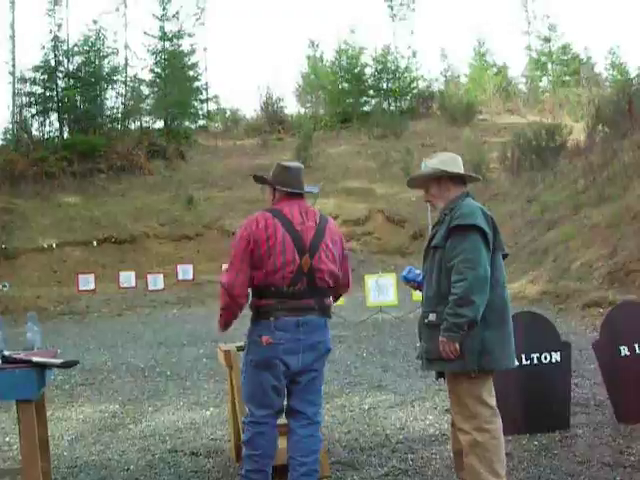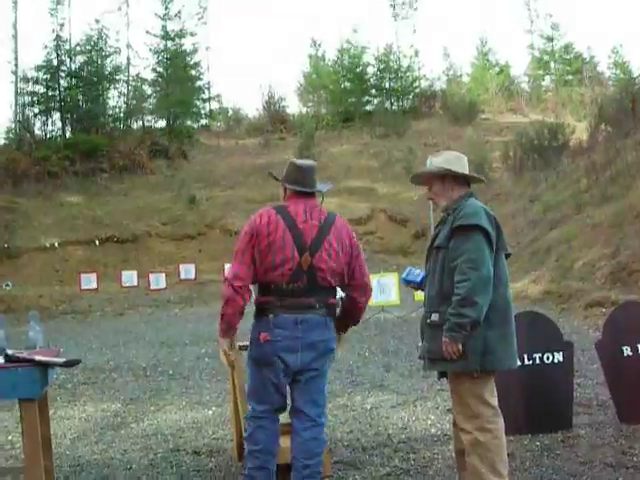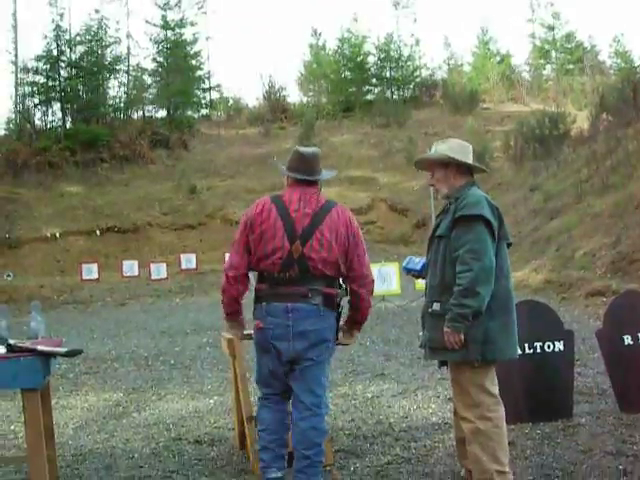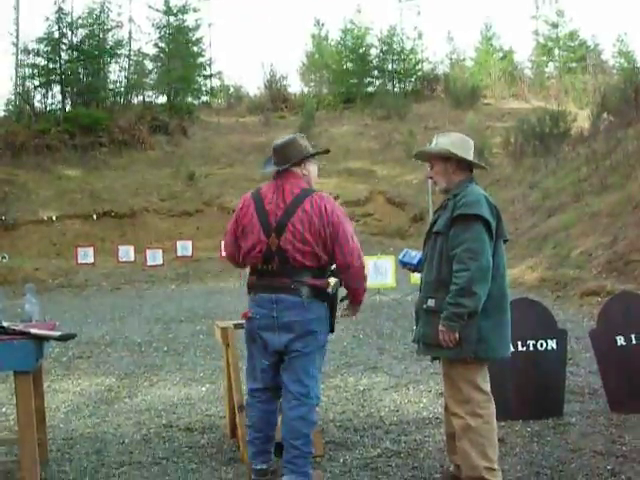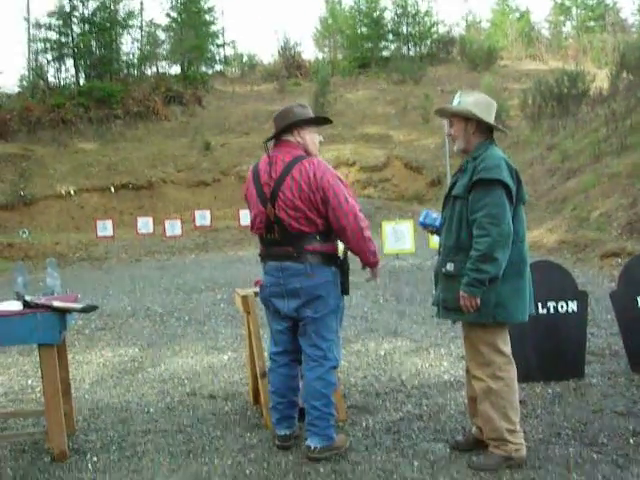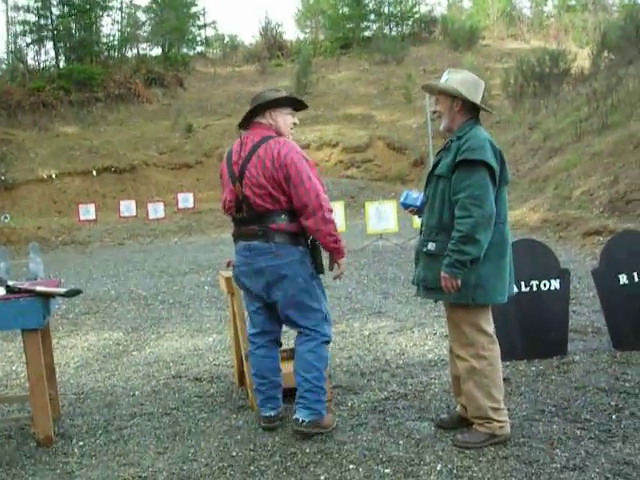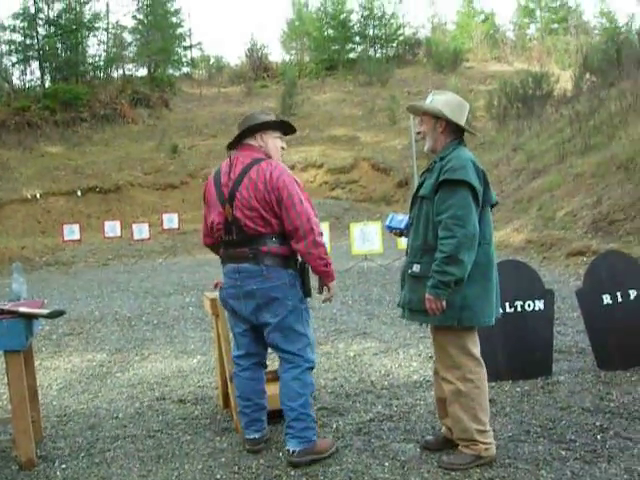
dt=0.3s
person 1, frame 1
left shoulder: (467, 216)
right shoulder: (457, 217)
left elbow: (472, 280)
left wrist: (453, 330)
right wrist: (426, 283)
left hip: (467, 340)
right hip: (462, 339)
left knee: (476, 418)
right knee: (464, 418)
person 1, frame 2
left shoulder: (470, 216)
right shoulder: (460, 217)
left elbow: (474, 281)
left wrist: (455, 330)
right wrist: (426, 283)
left hip: (470, 340)
right hip: (463, 338)
left knee: (478, 419)
right knee: (466, 417)
person 1, frame 3
left shoulder: (472, 205)
right shoulder: (461, 206)
left elbow: (476, 270)
left wrist: (457, 320)
right wrist: (428, 272)
left hip: (471, 330)
right hip: (464, 329)
left knee: (479, 409)
right knee: (466, 407)
person 1, frame 4
left shoulder: (470, 203)
right shoulder: (459, 201)
left elbow: (473, 268)
left wrist: (453, 318)
right wrist: (424, 264)
left hip: (464, 327)
right hip: (456, 324)
left knee: (470, 403)
right knee: (457, 401)
person 1, frame 5
left shoulder: (490, 165)
right shoulder: (478, 163)
left elbow: (493, 234)
left wrist: (473, 284)
right wrist: (443, 227)
left hip: (484, 290)
right hip: (474, 286)
left knee: (491, 366)
right knee: (478, 364)
left ankle: (506, 444)
right ankle: (484, 431)
person 1, frame 6
left shoulder: (474, 146)
right shoulder: (462, 143)
left elbow: (476, 215)
left wrist: (455, 265)
right wrist: (427, 208)
left hip: (466, 270)
right hip: (456, 266)
left knee: (475, 345)
right knee: (462, 343)
left ankle: (491, 421)
right ankle: (470, 408)
person 1, frame 7
left shoulder: (457, 166)
right shoulder: (448, 164)
left elbow: (459, 236)
left wrist: (438, 286)
right wrist: (412, 230)
left hip: (453, 292)
right hip: (445, 288)
left knee: (460, 367)
right knee: (447, 364)
left ankle: (477, 443)
right ankle: (454, 429)
person 2, frame 1
left shoulder: (258, 224)
right shoulder: (330, 227)
left elbow: (234, 286)
right elbow: (343, 284)
left wrist: (225, 320)
left hip: (271, 331)
right hip: (315, 331)
left knee: (261, 415)
right knee: (306, 416)
person 2, frame 2
left shoulder: (263, 221)
right shoulder: (340, 227)
left elbow: (237, 280)
right elbow: (360, 287)
left wrist: (227, 327)
right wrist: (344, 323)
left hip: (273, 328)
right hip: (318, 329)
left knee: (263, 412)
right knee: (310, 415)
person 2, frame 3
left shoulder: (260, 210)
right shoulder: (341, 216)
left elbow: (235, 269)
right elbow: (362, 279)
left wrist: (232, 313)
right wrist: (354, 322)
left hip: (270, 316)
right hip: (316, 318)
left knee: (272, 396)
right knee: (310, 404)
person 2, frame 4
left shoulder: (249, 203)
right shoulder: (322, 205)
left elbow: (233, 252)
right elbow: (351, 260)
right wrist: (356, 297)
left hip: (261, 307)
right hip: (304, 309)
left knee: (261, 389)
right knee: (300, 394)
person 2, frame 5
left shoulder: (255, 174)
right shoulder: (315, 170)
right elbow: (352, 223)
right wrist: (370, 259)
left hip: (273, 274)
right hip: (314, 275)
left knee: (282, 355)
right knee: (320, 359)
left ankle: (283, 429)
right ankle: (320, 439)
person 2, frame 6
left shoulder: (232, 156)
right shoulder: (283, 150)
right elbow: (315, 205)
right wrist: (335, 250)
left hip: (246, 256)
right hip: (284, 255)
left knee: (262, 336)
right knee: (314, 330)
left ankle: (269, 410)
right ankle: (309, 412)
person 2, frame 7
left shoulder: (217, 177)
right shoulder: (273, 171)
left elbow: (210, 237)
right elbow: (305, 228)
right wrist: (325, 273)
left hip: (233, 279)
right hip: (274, 277)
left knee: (247, 358)
right knee: (296, 359)
left ankle: (253, 433)
right ankle: (301, 442)
